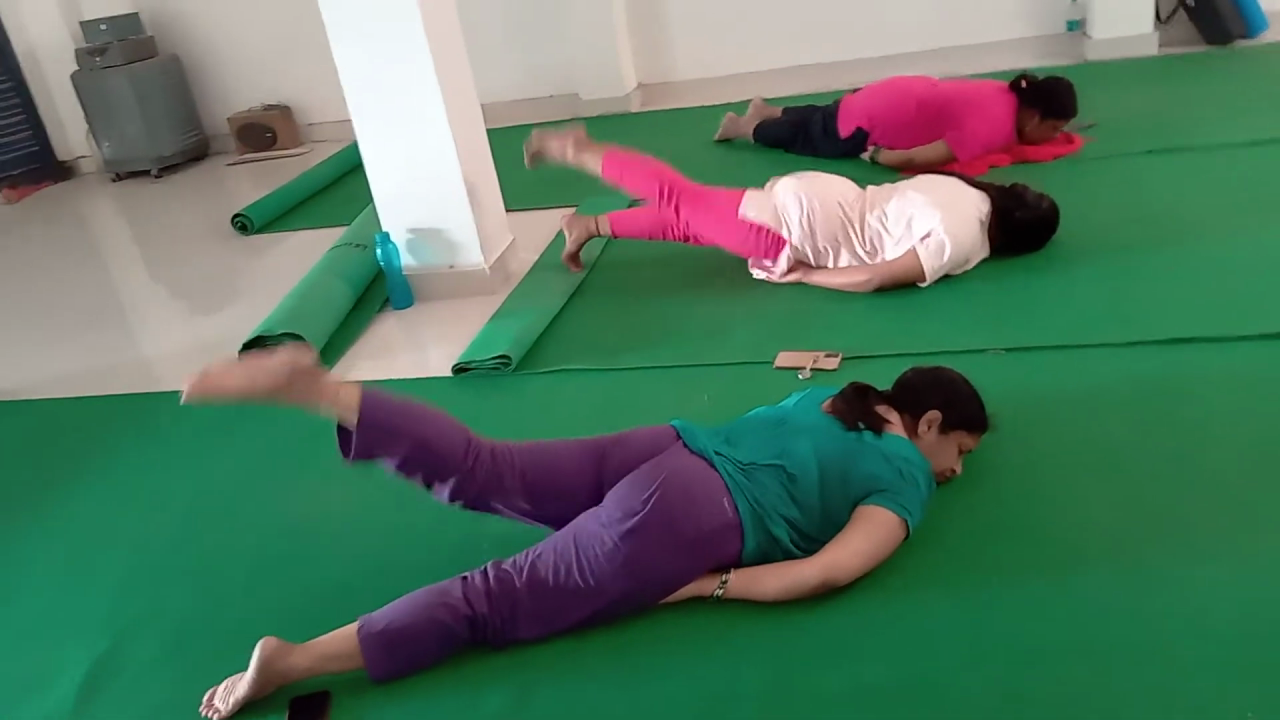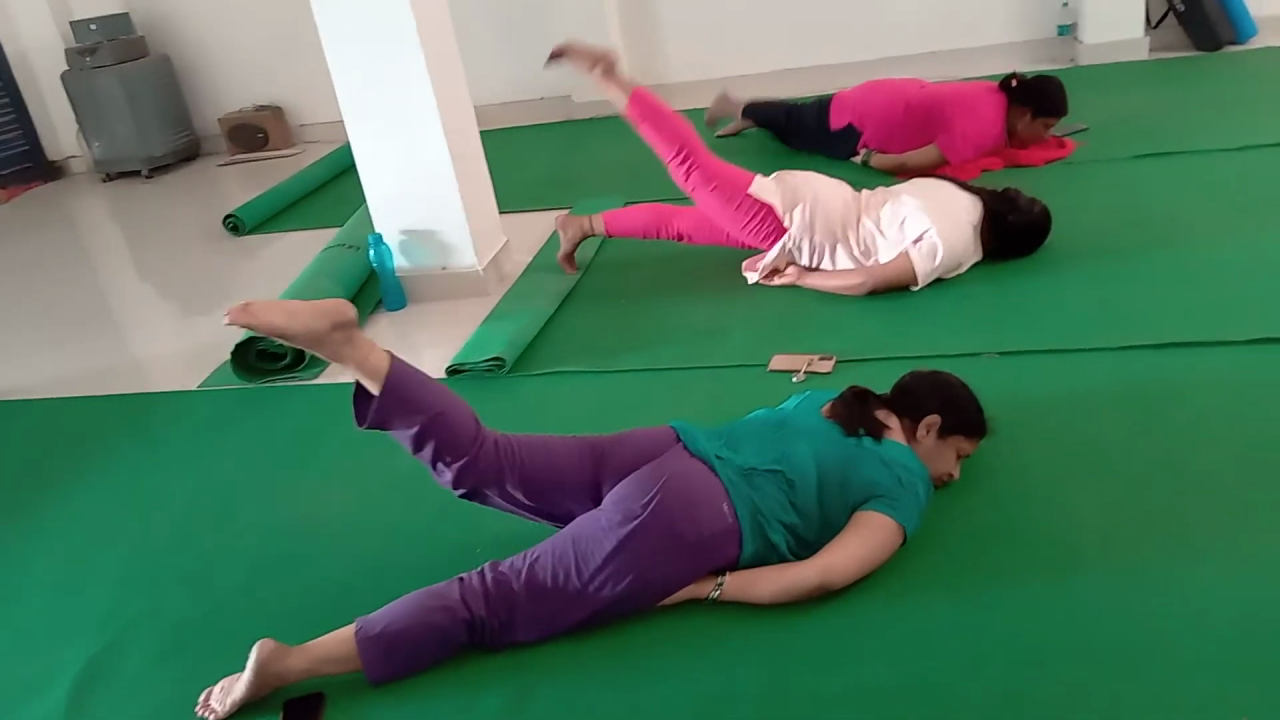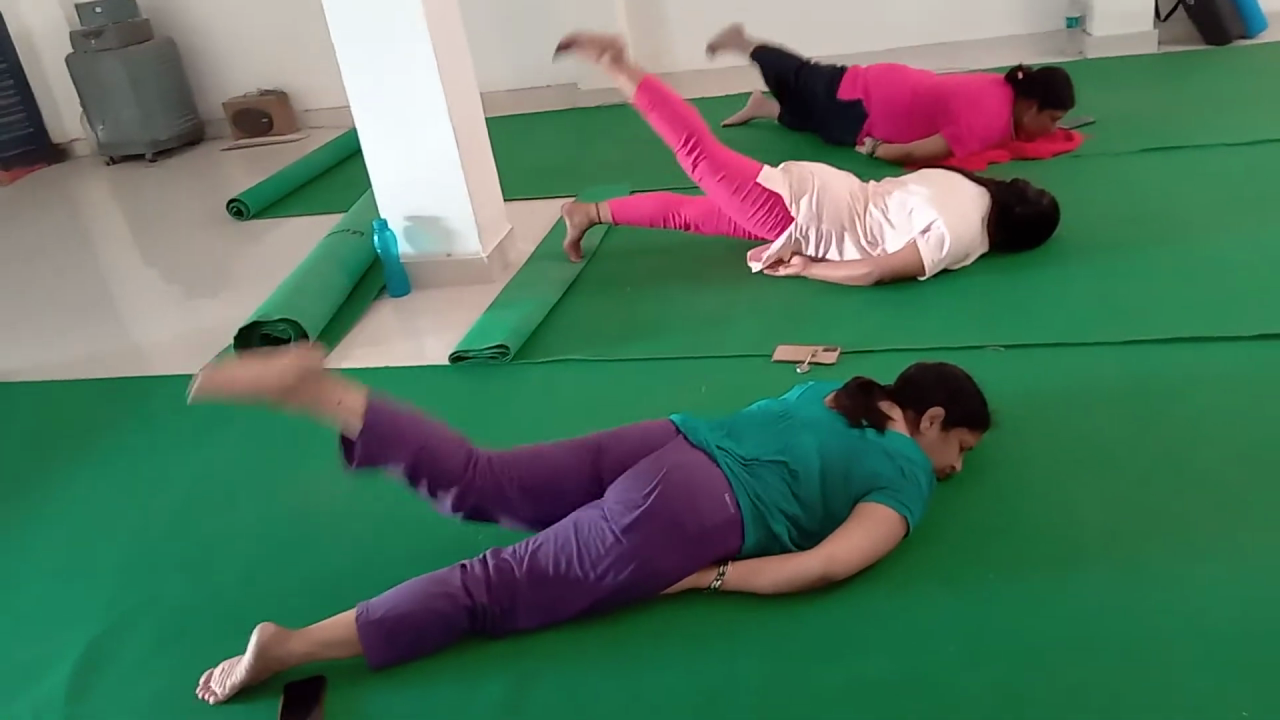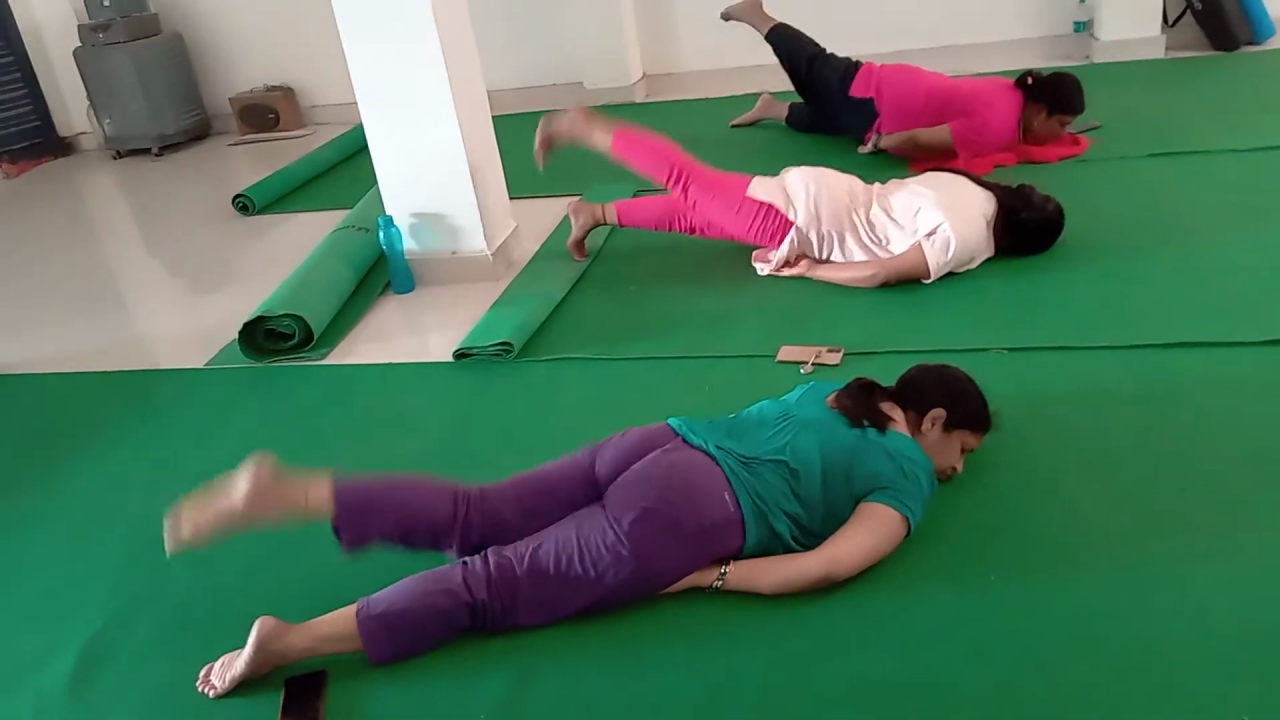
dt=0.2s
person 1, frame 1
left shoulder: (839, 399)
right shoulder: (905, 480)
right elbow: (829, 572)
right wrist: (709, 585)
left hip: (660, 448)
right hip: (685, 520)
left knee: (472, 469)
right knee: (497, 600)
left ankle: (310, 380)
person 1, frame 2
left shoulder: (836, 404)
right shoulder: (903, 487)
right elbow: (827, 574)
right wrist: (707, 586)
left hip: (658, 449)
right hip: (682, 523)
left knee: (473, 460)
right knee: (492, 603)
left ankle: (341, 336)
person 1, frame 3
left shoulder: (838, 393)
right shoulder: (906, 480)
right elbow: (828, 567)
right wrist: (706, 576)
left hip: (662, 444)
right hip: (689, 513)
left knee: (471, 480)
right knee: (495, 588)
left ankle: (311, 379)
right ankle: (288, 647)
person 1, frame 4
left shoulder: (839, 393)
right shoulder: (907, 480)
right elbow: (827, 567)
right wrist: (710, 576)
left hip: (658, 444)
right hip: (686, 514)
left knee: (469, 519)
right knee: (493, 586)
left ankle: (279, 490)
right ankle: (285, 642)
person 2, frame 1
left shoulder: (964, 188)
right shoulder: (961, 243)
right elbow: (875, 278)
right wrist: (804, 275)
left hip: (820, 192)
right hip: (802, 226)
left knee: (685, 224)
right knee: (681, 201)
left ankle: (592, 225)
right ankle: (576, 152)
person 2, frame 2
left shoulder: (958, 194)
right shoulder: (953, 248)
right elbow: (869, 283)
right wrist: (801, 277)
left hip: (815, 198)
right hip: (794, 218)
left knee: (682, 224)
right knee: (692, 166)
left ankle: (586, 225)
right ankle: (608, 81)
person 2, frame 3
left shoulder: (966, 184)
right shoulder: (961, 237)
right elbow: (876, 272)
right wrist: (807, 267)
left hip: (825, 189)
right hip: (803, 211)
left knee: (689, 211)
right knee: (699, 154)
left ankle: (591, 212)
right ankle: (618, 65)
person 2, frame 4
left shoulder: (973, 189)
right shoulder: (966, 241)
right elbow: (879, 274)
right wrist: (810, 268)
left hip: (828, 195)
right hip: (805, 216)
left knee: (693, 213)
right knee: (687, 185)
left ankle: (595, 212)
right ankle: (581, 127)
person 3, frame 1
left shoulder: (1011, 94)
right shoulder: (995, 130)
right elbow: (917, 159)
right wrist: (876, 156)
left hip: (897, 96)
right hip: (871, 120)
left knee: (818, 122)
right knee: (808, 135)
left ankle: (766, 110)
right ankle: (742, 127)
person 3, frame 2
left shoulder: (1001, 95)
right shoulder: (985, 131)
right elbow: (909, 163)
right wrist: (868, 159)
left hip: (891, 97)
right hip: (864, 118)
left knee: (803, 121)
right knee: (798, 124)
left ankle: (747, 112)
right ankle: (733, 108)
person 3, frame 3
left shoulder: (1006, 88)
right shoulder: (991, 125)
right elbow: (912, 153)
right wrist: (873, 149)
left hip: (891, 86)
right hip: (865, 100)
left knee: (809, 115)
right knee: (801, 79)
left ankle: (764, 105)
right ankle: (740, 41)
person 3, frame 4
left shoulder: (1017, 93)
right shoulder: (997, 128)
right elbow: (916, 141)
right wrist: (876, 143)
left hip: (897, 88)
right hip: (874, 99)
left knee: (821, 117)
right knee: (813, 67)
left ankle: (773, 108)
